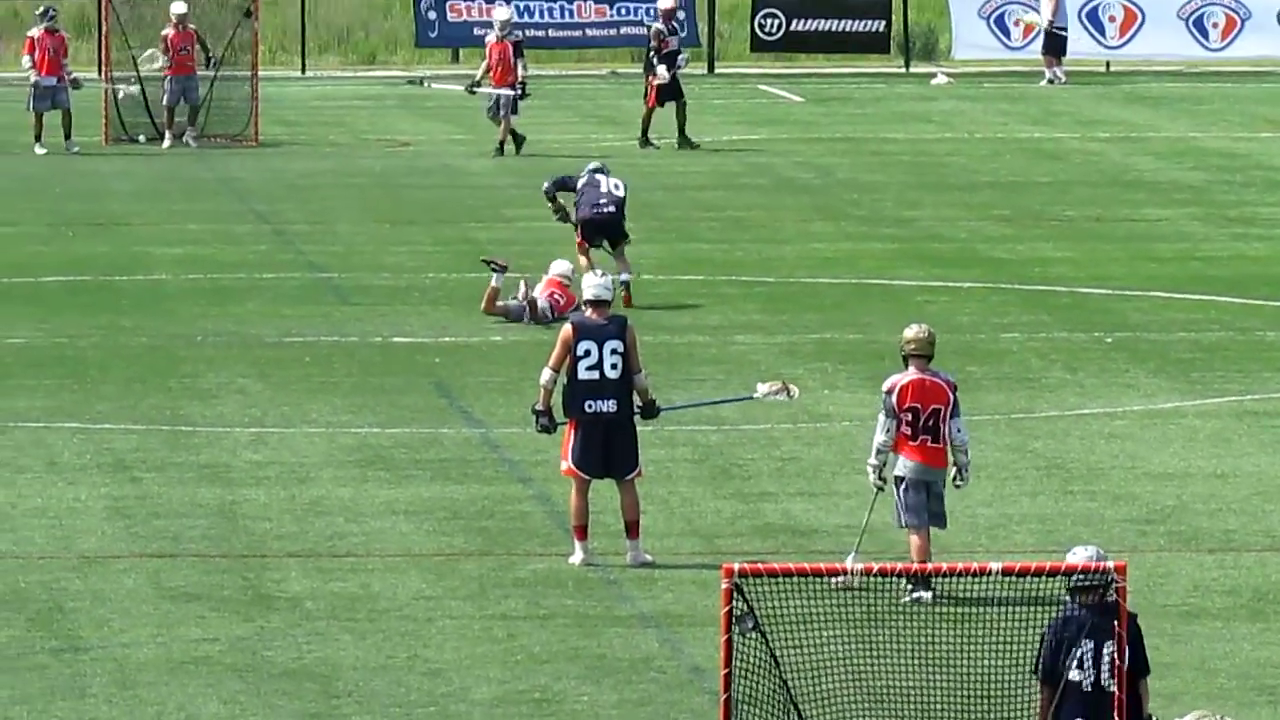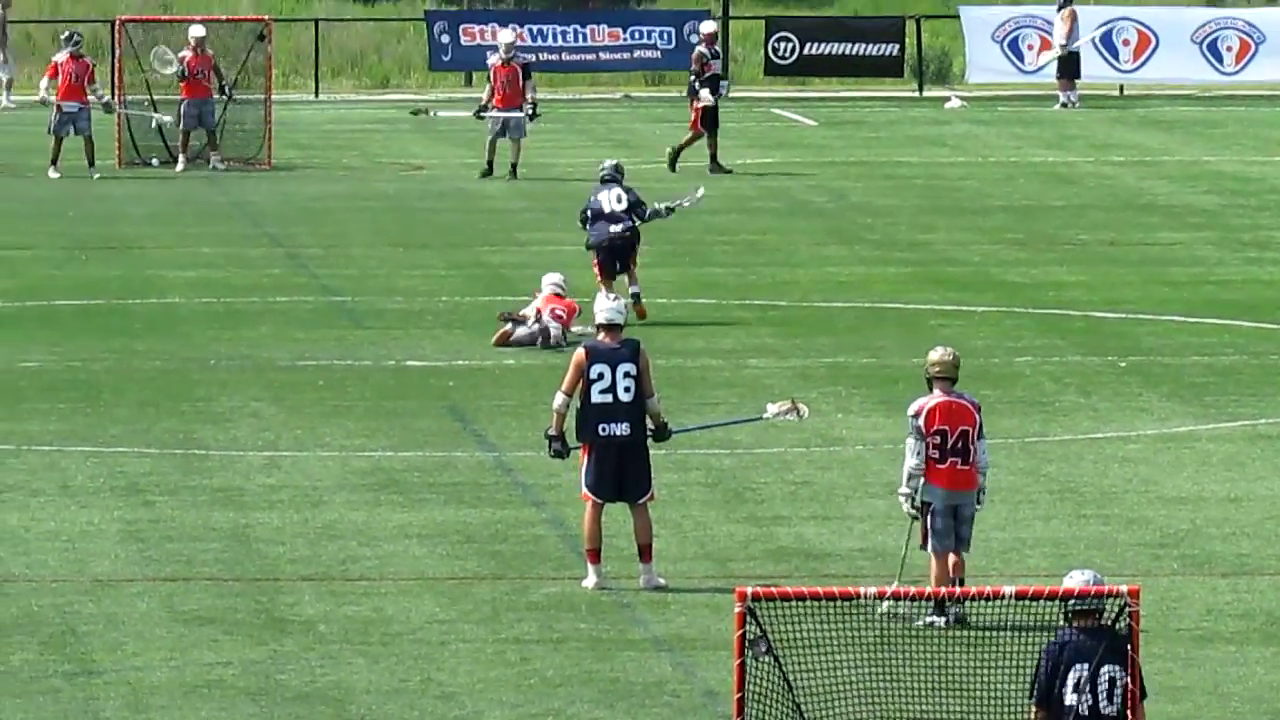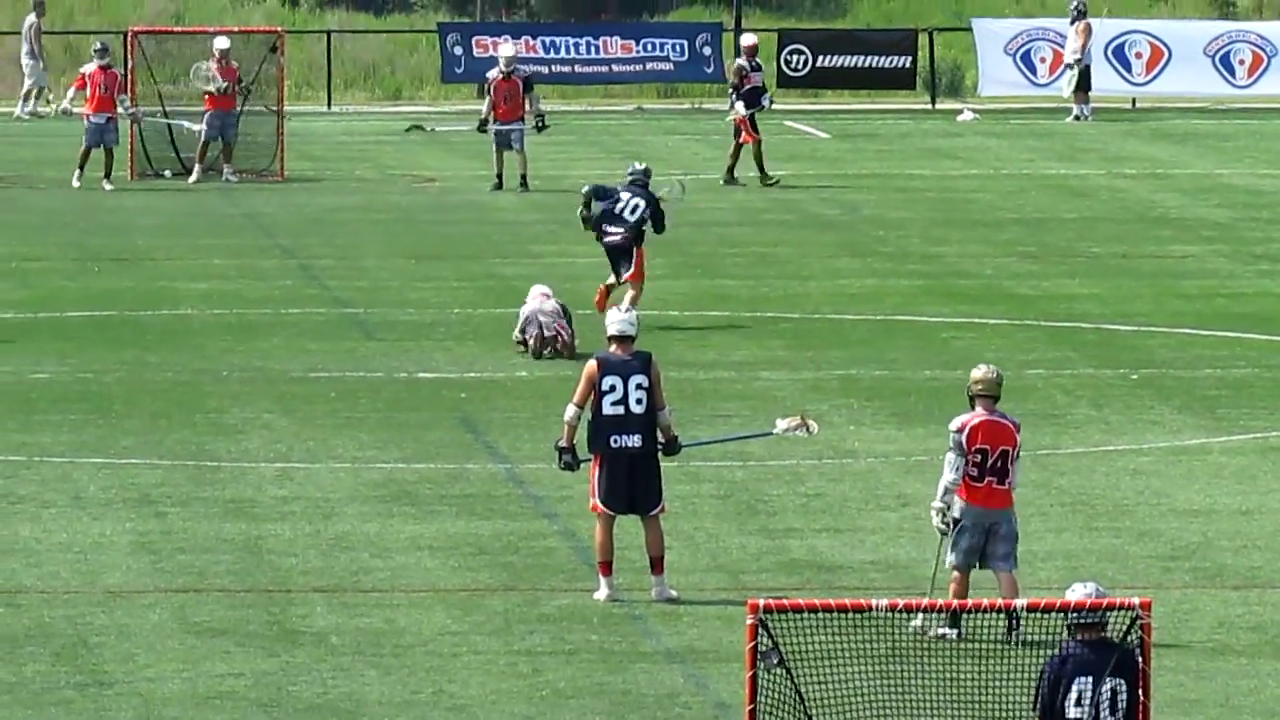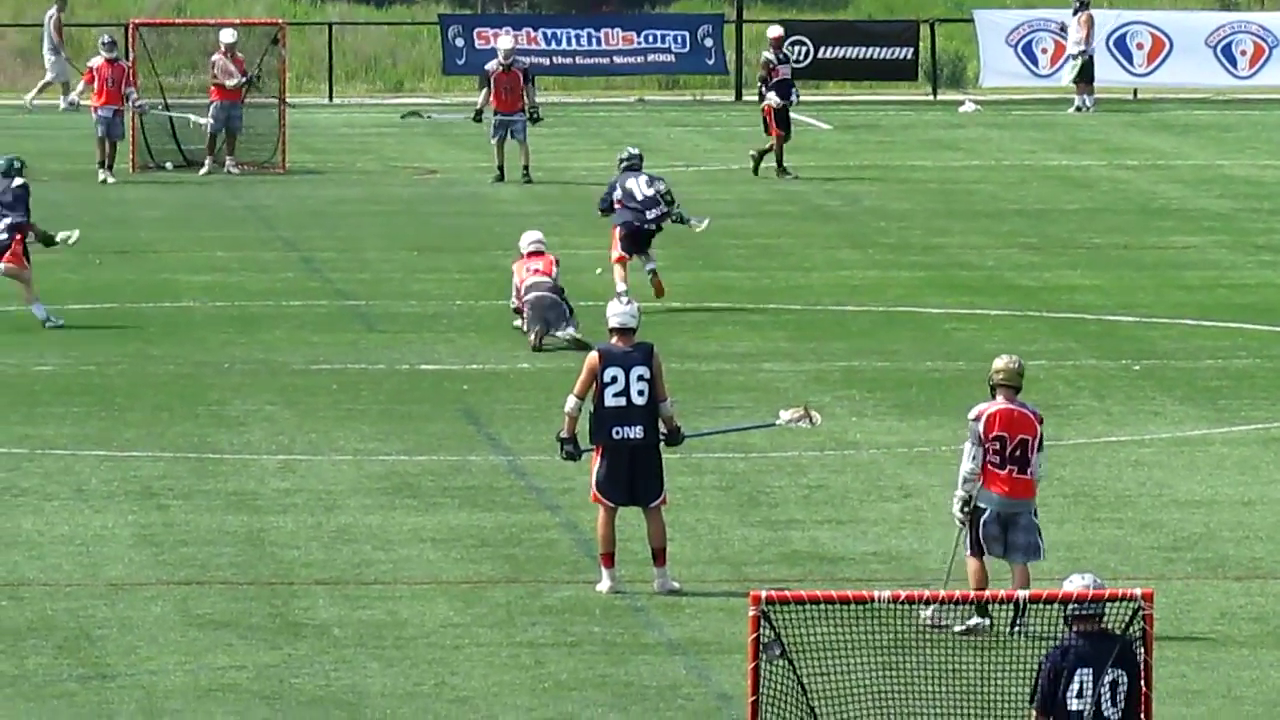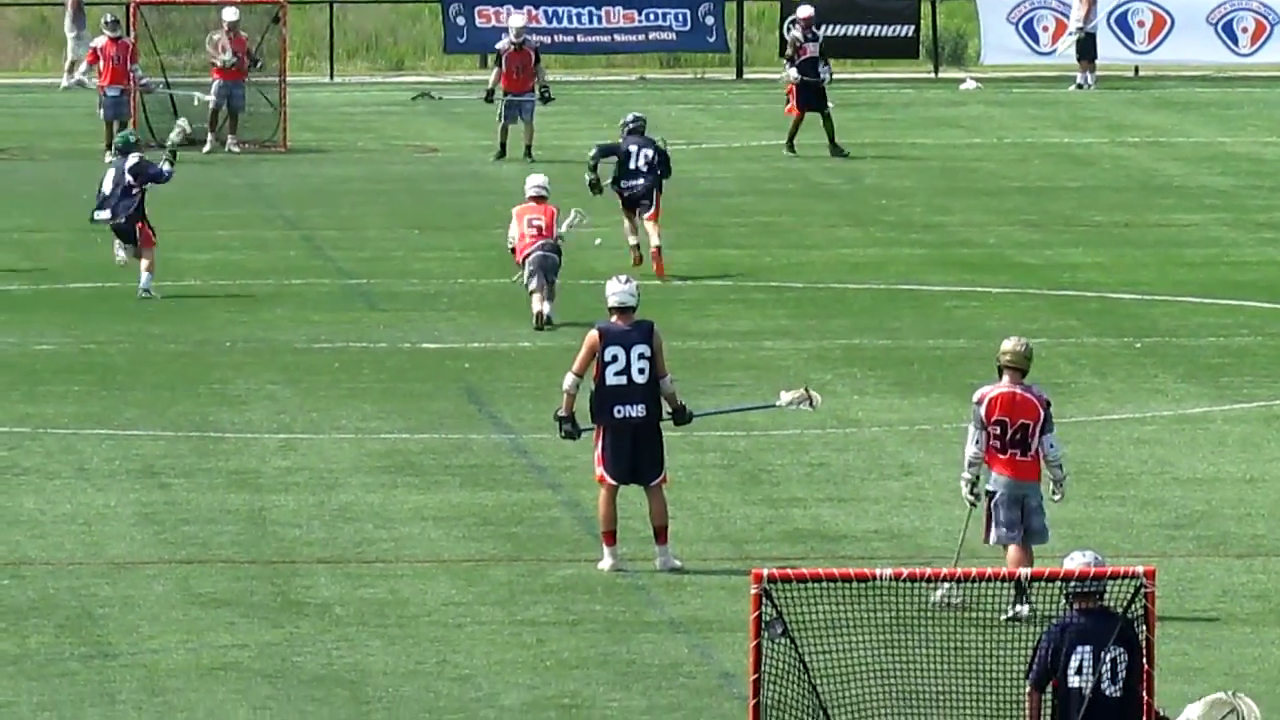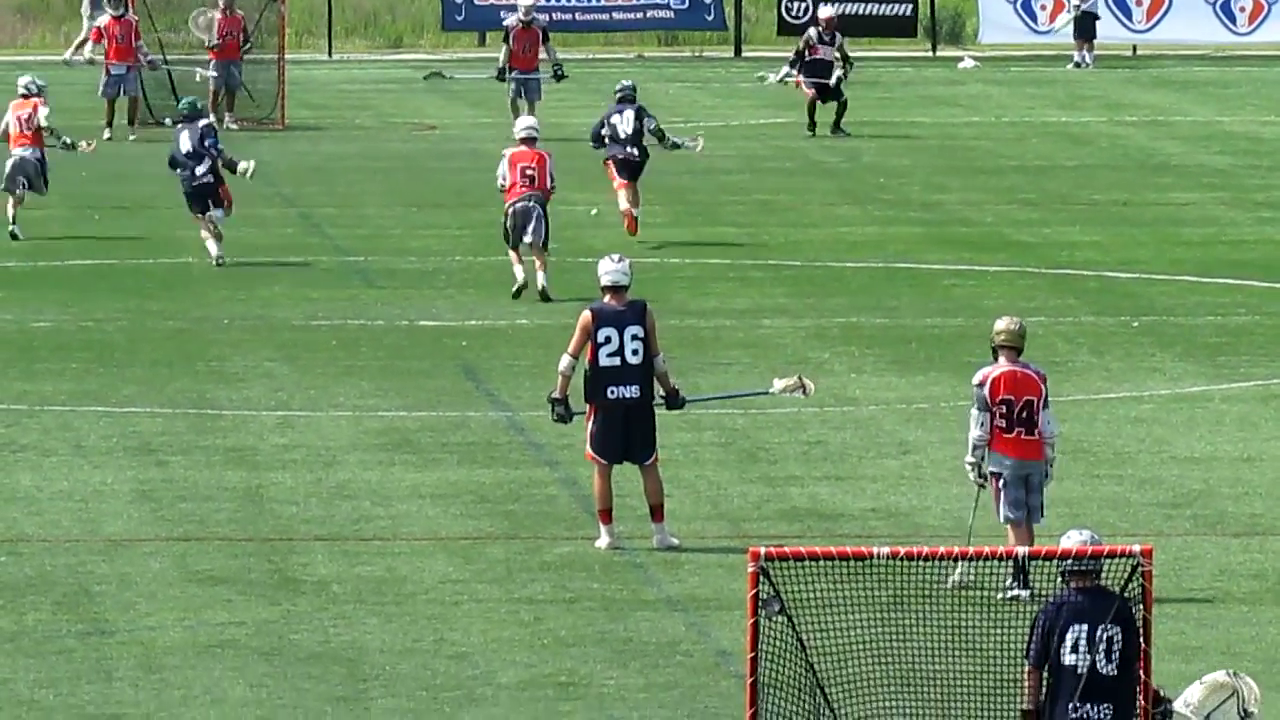
dt=0.3s
person 1, frame 1
left shoulder: (571, 328)
right shoulder: (625, 328)
left elbow: (551, 373)
right elbow: (636, 374)
left wrist: (543, 409)
right wrist: (647, 403)
left hip: (583, 415)
right hip: (618, 415)
left knee: (580, 482)
right knee: (626, 482)
left ankle: (581, 550)
right ankle: (634, 549)
person 1, frame 2
left shoulder: (584, 353)
right shoulder: (637, 352)
left elbow: (564, 397)
right elbow: (650, 398)
left wrist: (556, 434)
right wrist: (660, 425)
left hip: (597, 439)
right hip: (631, 439)
left knee: (594, 505)
right knee: (639, 506)
left ankle: (594, 574)
right ankle: (647, 573)
person 1, frame 3
left shoulder: (595, 365)
right shoulder: (649, 364)
left elbow: (575, 409)
right elbow: (661, 411)
left wrist: (566, 446)
right wrist: (670, 440)
left hip: (608, 451)
right hip: (643, 450)
left knee: (605, 517)
right knee: (651, 517)
left ankle: (606, 586)
right ankle: (659, 585)
person 1, frame 4
left shoulder: (597, 356)
right shoulder: (650, 355)
left elbow: (576, 400)
right elbow: (662, 401)
left wrist: (568, 436)
right wrist: (673, 429)
left hip: (610, 443)
right hip: (645, 441)
left knee: (607, 509)
right knee: (653, 509)
left ankle: (608, 577)
right ankle: (661, 576)
person 1, frame 5
left shoulder: (597, 335)
right shoulder: (650, 333)
left elbow: (574, 378)
right elbow: (663, 379)
left wrist: (566, 415)
right wrist: (678, 409)
left hip: (611, 421)
right hip: (645, 420)
left knee: (608, 487)
right knee: (654, 487)
left ankle: (609, 556)
right ankle: (663, 555)
person 1, frame 6
left shoulder: (591, 315)
right shoulder: (643, 312)
left elbow: (570, 359)
right elbow: (656, 359)
left wrist: (559, 397)
right wrist: (670, 391)
left hip: (604, 400)
right hip: (639, 399)
left knee: (603, 467)
right knee: (649, 466)
left ankle: (606, 534)
right ankle: (660, 533)
person 2, frame 1
left shoulder: (895, 385)
right shoulder: (947, 385)
left elbow: (885, 432)
right elbow: (957, 432)
left wrist: (876, 465)
right wrist: (962, 464)
left hip: (909, 465)
right hip: (938, 467)
left knee: (916, 527)
right knee: (923, 526)
left ankle: (923, 585)
right ankle: (918, 580)
person 2, frame 2
left shoulder: (922, 408)
right shoulder: (971, 407)
left elbow: (915, 458)
right elbow: (980, 454)
left wrist: (907, 493)
right wrist: (980, 487)
left hip: (937, 490)
right hip: (966, 490)
left knee: (939, 553)
right knee: (958, 550)
left ankle: (940, 612)
right ankle: (959, 602)
person 2, frame 3
left shoulder: (963, 425)
right shoulder: (1012, 427)
left elbow: (953, 473)
right elbow: (1013, 474)
left wrist: (940, 507)
left hip: (971, 508)
right hip: (1002, 509)
left knee: (961, 568)
right knee: (1004, 568)
left ankle: (953, 625)
right ankle: (1012, 624)
person 2, frame 4
left shoulder: (982, 414)
right shoulder: (1033, 417)
left elbow: (971, 463)
right elbow: (1037, 466)
left wrist: (961, 498)
left hip: (992, 497)
right hip: (1023, 499)
left knee: (976, 555)
right knee: (1020, 561)
left ankle: (980, 615)
right ankle: (1017, 619)
person 2, frame 5
left shoulder: (985, 397)
right shoulder: (1038, 400)
left elbow: (975, 445)
right elbow: (1050, 446)
left wrist: (969, 479)
right wrist: (1059, 480)
left hip: (1001, 479)
right hip: (1030, 481)
left knee: (1011, 541)
right knee: (1025, 542)
left ankle: (1022, 600)
right ankle: (1022, 599)
person 2, frame 6
left shoulder: (986, 378)
right shoulder: (1037, 377)
left elbow: (979, 428)
right elbow: (1047, 425)
left wrist: (973, 462)
right wrist: (1048, 460)
left hip: (1004, 460)
right hip: (1034, 460)
left knee: (1015, 522)
right knee: (1027, 521)
left ankle: (1022, 584)
right ankle: (1019, 577)
